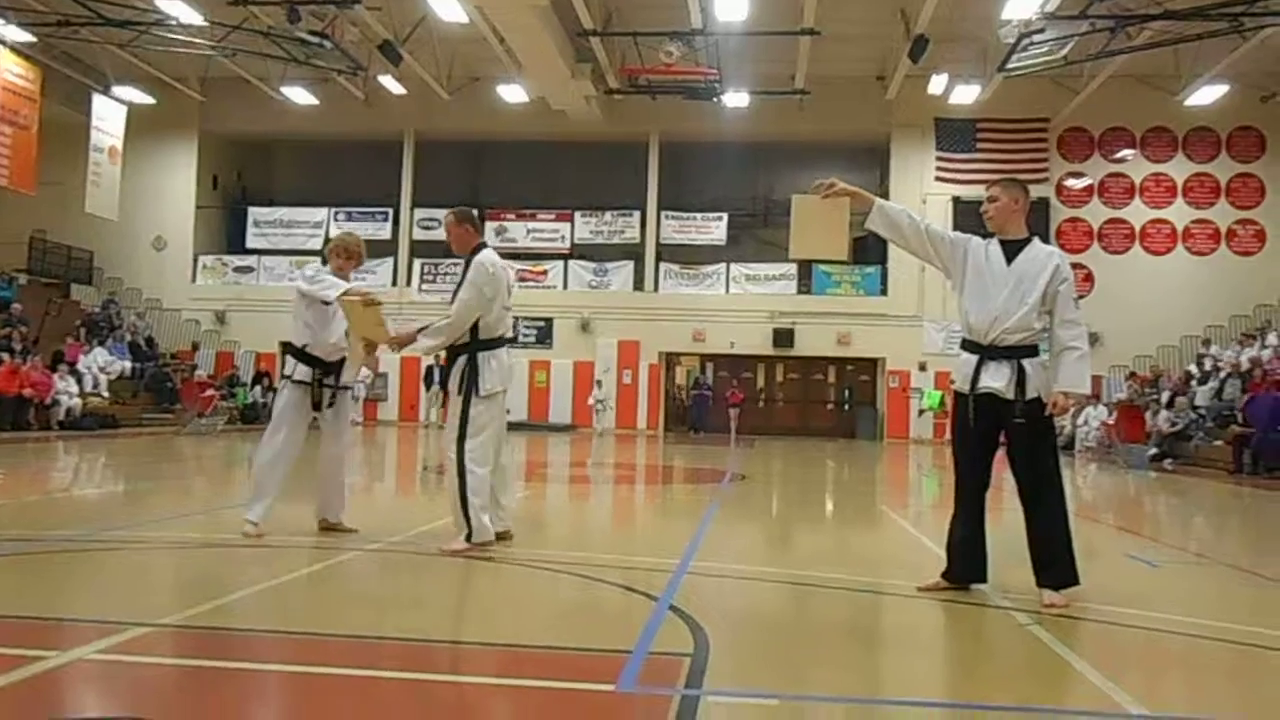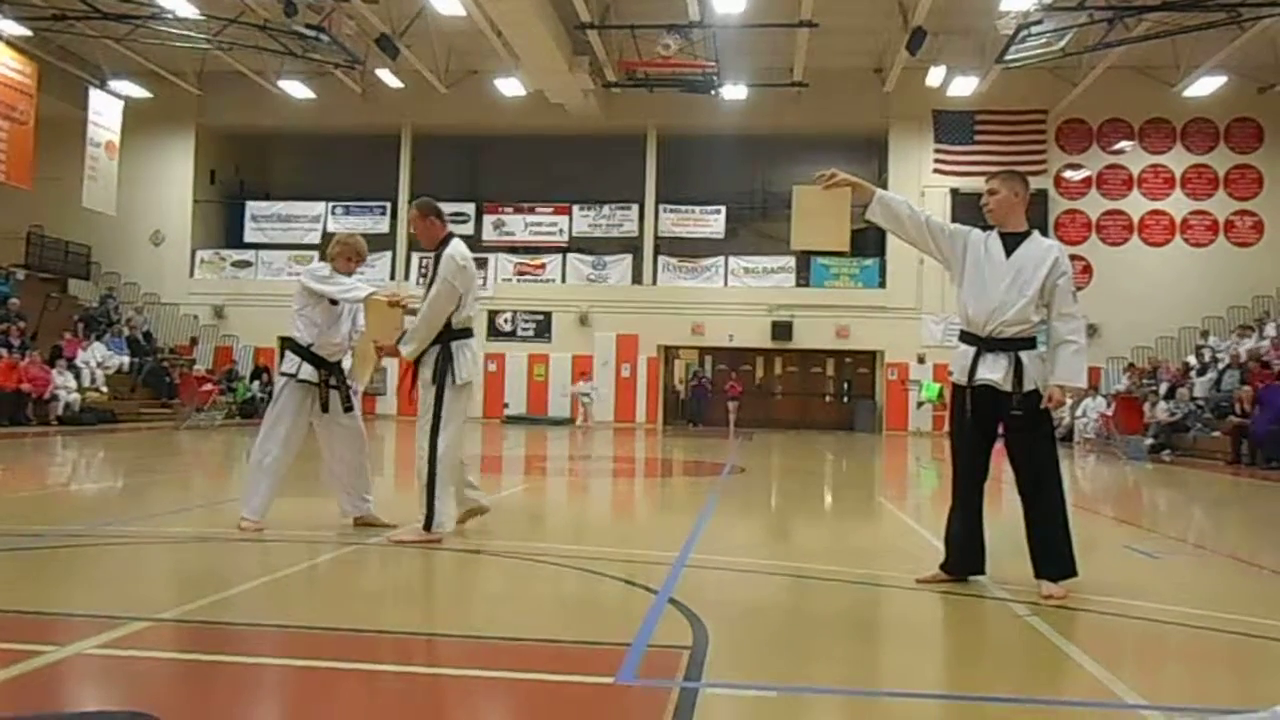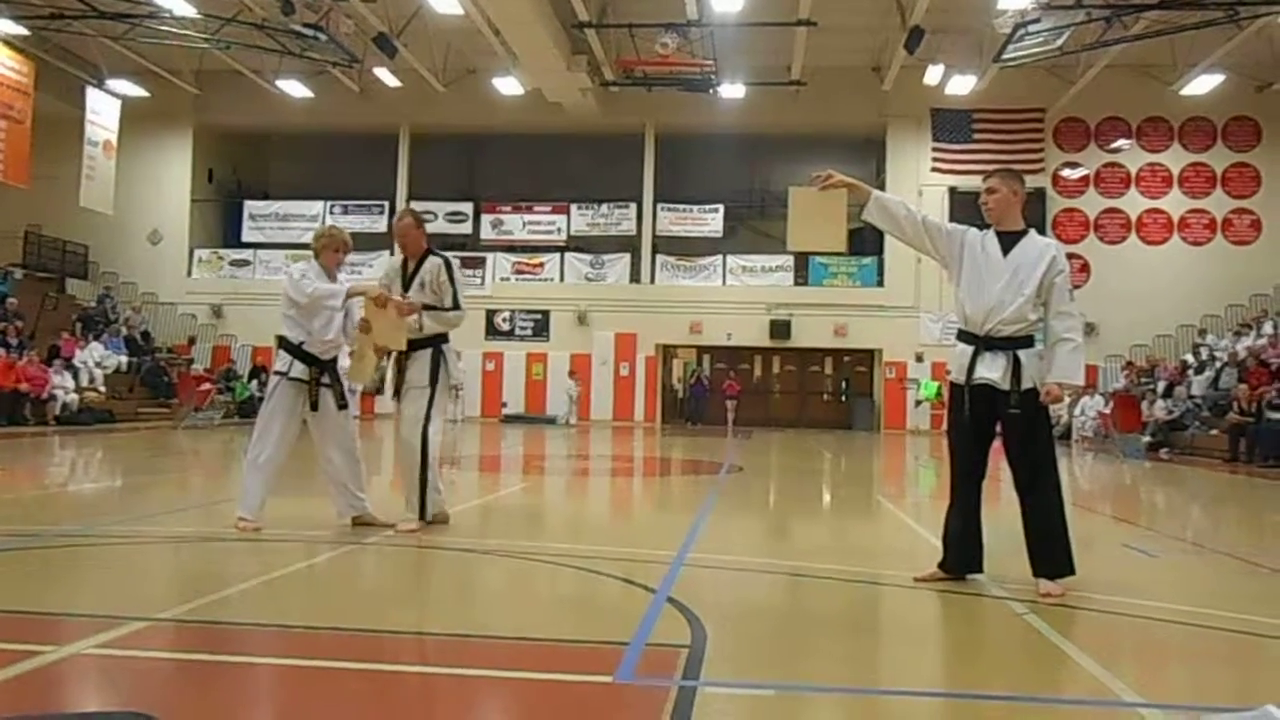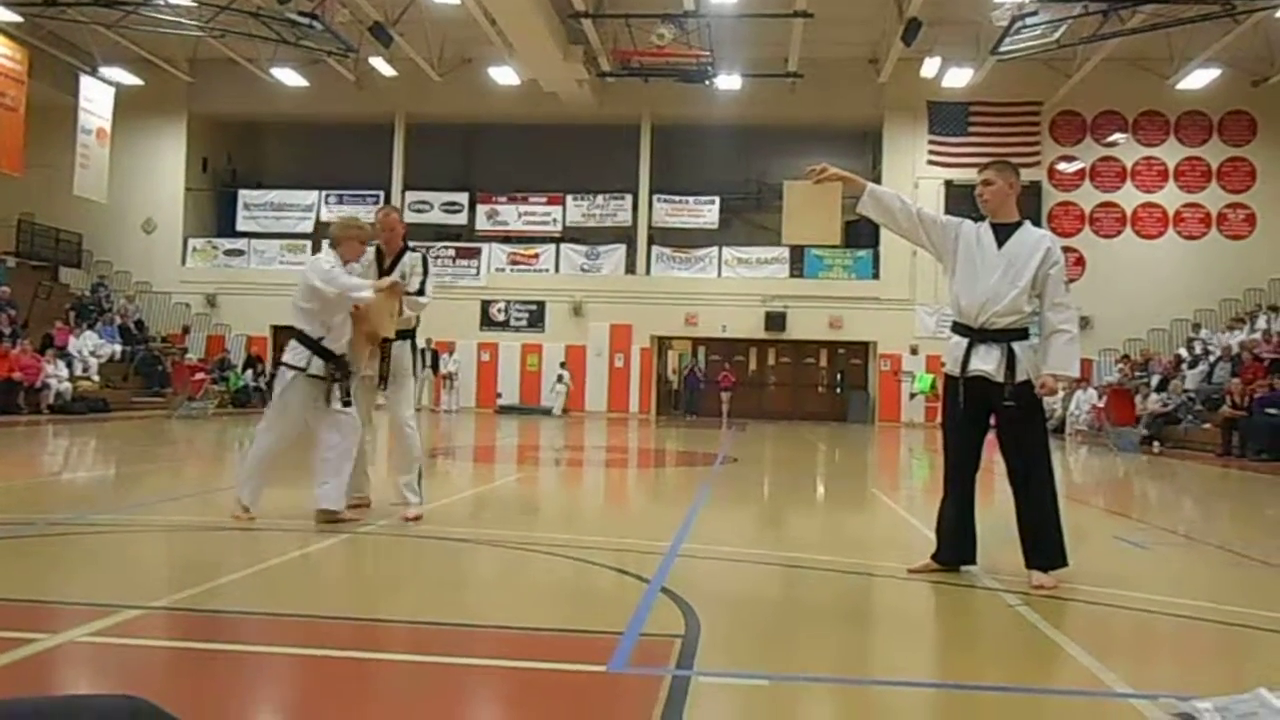
dt=0.7s
person 1, frame 1
left shoulder: (1051, 261)
right shoulder: (967, 251)
left elbow: (1069, 328)
right elbow: (912, 229)
left wrist: (1064, 387)
right wrist: (855, 194)
left hip: (1025, 379)
right hip: (975, 377)
left knee: (1039, 485)
right knee: (969, 483)
left ankle: (1052, 580)
right ankle: (961, 570)
person 1, frame 2
left shoulder: (1050, 254)
right shoulder: (967, 244)
left elbow: (1066, 322)
right elbow: (912, 220)
left wrist: (1060, 381)
right wrist: (856, 186)
left hip: (1023, 373)
right hip: (973, 369)
left knee: (1037, 477)
right knee: (966, 474)
left ankle: (1050, 572)
right ankle: (959, 562)
person 1, frame 3
left shoulder: (1047, 252)
right shoulder: (964, 243)
left elbow: (1064, 320)
right elbow: (909, 220)
left wrist: (1059, 378)
right wrist: (852, 186)
left hip: (1021, 370)
right hip: (971, 368)
left knee: (1035, 475)
right knee: (965, 472)
left ankle: (1048, 569)
right ankle: (958, 561)
person 1, frame 4
left shoulder: (1042, 244)
right shoulder: (958, 235)
left elbow: (1058, 311)
right elbow: (904, 213)
left wrist: (1054, 370)
right wrist: (846, 178)
left hip: (1015, 362)
right hip: (965, 360)
left knee: (1028, 467)
right knee: (958, 464)
left ankle: (1041, 561)
right ankle: (951, 552)
person 2, frame 1
left shoulder: (480, 265)
right shoulder: (491, 263)
left elbow: (459, 319)
left wrist: (415, 336)
right wrist: (425, 336)
left hip: (478, 366)
right hip: (489, 362)
left knee: (465, 448)
right knee: (489, 449)
left ankle: (477, 531)
right ankle: (498, 523)
person 2, frame 2
left shoulder: (450, 257)
right shoulder: (452, 253)
left elbow: (435, 315)
left wrist: (400, 347)
left hip: (447, 356)
right hip: (453, 354)
left knee: (435, 440)
right knee: (447, 437)
left ankle: (433, 525)
right ankle: (469, 500)
person 2, frame 3
left shoulder: (441, 265)
right shoulder: (393, 268)
left elbow: (457, 314)
right elbow: (383, 307)
left wrist: (418, 310)
right wrist: (382, 307)
left hip: (431, 358)
right hip: (406, 358)
left knee: (417, 434)
right knee: (410, 435)
left ankle: (422, 510)
right ankle: (431, 507)
person 2, frame 4
left shoulder: (416, 260)
right shoulder: (363, 258)
left elbow: (419, 301)
left wrist: (398, 298)
left hip: (400, 349)
left knee: (404, 421)
right knee: (356, 422)
left ankle: (413, 498)
right ankle: (358, 493)
person 3, frame 1
left shoulder: (357, 297)
right shoulder: (313, 275)
right elbow: (324, 285)
left wrist: (368, 346)
right wrist: (356, 292)
left hip: (335, 376)
right hip: (302, 371)
left knee: (336, 448)
right knee: (280, 444)
left ankle: (330, 515)
right ankle: (255, 516)
person 3, frame 2
left shoulder: (352, 296)
right shoulder: (313, 275)
left elbow: (358, 335)
right elbow: (343, 286)
right wrist: (381, 296)
left hip: (332, 375)
right hip: (301, 370)
left knee: (351, 442)
right knee: (277, 442)
left ankle: (361, 510)
right ankle: (251, 513)
person 3, frame 3
left shoulder: (341, 290)
right shoulder: (299, 274)
left elbow: (349, 331)
right elbow: (314, 294)
left wrist: (367, 328)
right wrist: (362, 289)
left hip: (325, 373)
right hip: (294, 369)
left knee: (342, 443)
right knee: (271, 442)
left ankle: (357, 510)
right ankle: (248, 513)
person 3, frame 4
left shoulder: (336, 268)
right shoulder: (321, 265)
right elbow: (344, 289)
right wrist: (380, 286)
left hip: (327, 364)
right hip: (306, 362)
left knee: (343, 430)
right knee: (277, 430)
left ankle: (328, 505)
right ankle: (244, 498)
